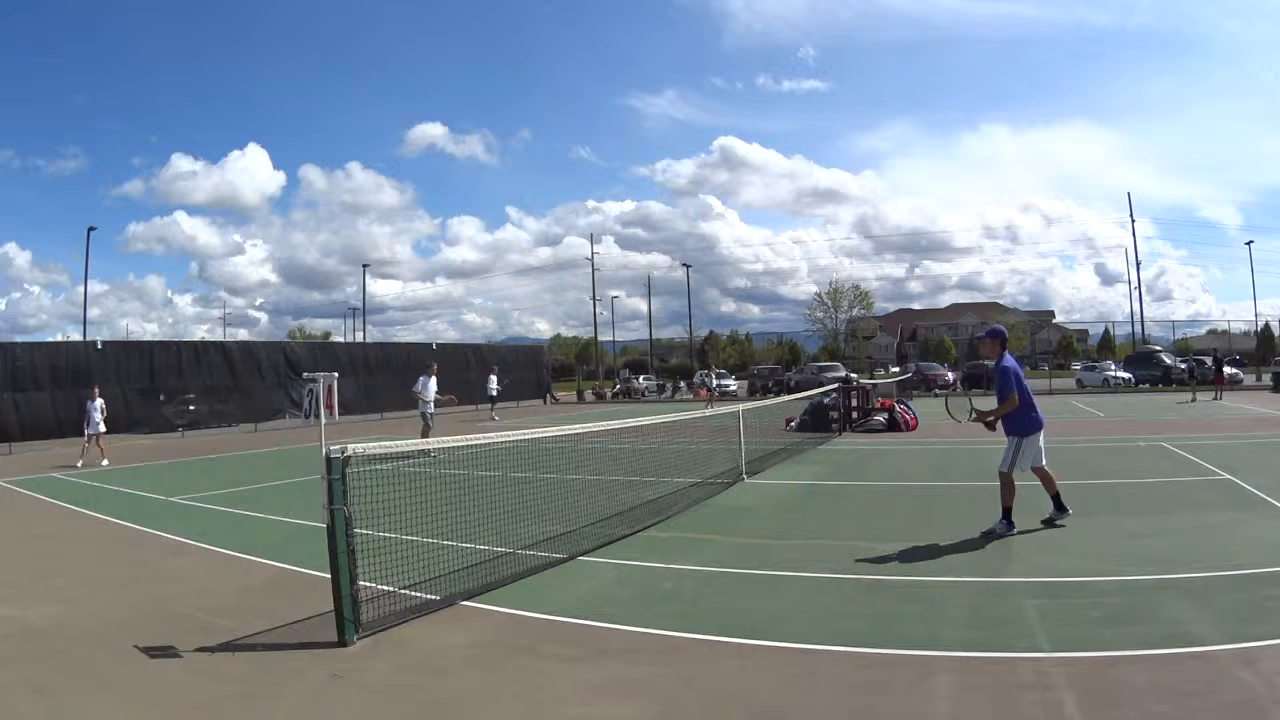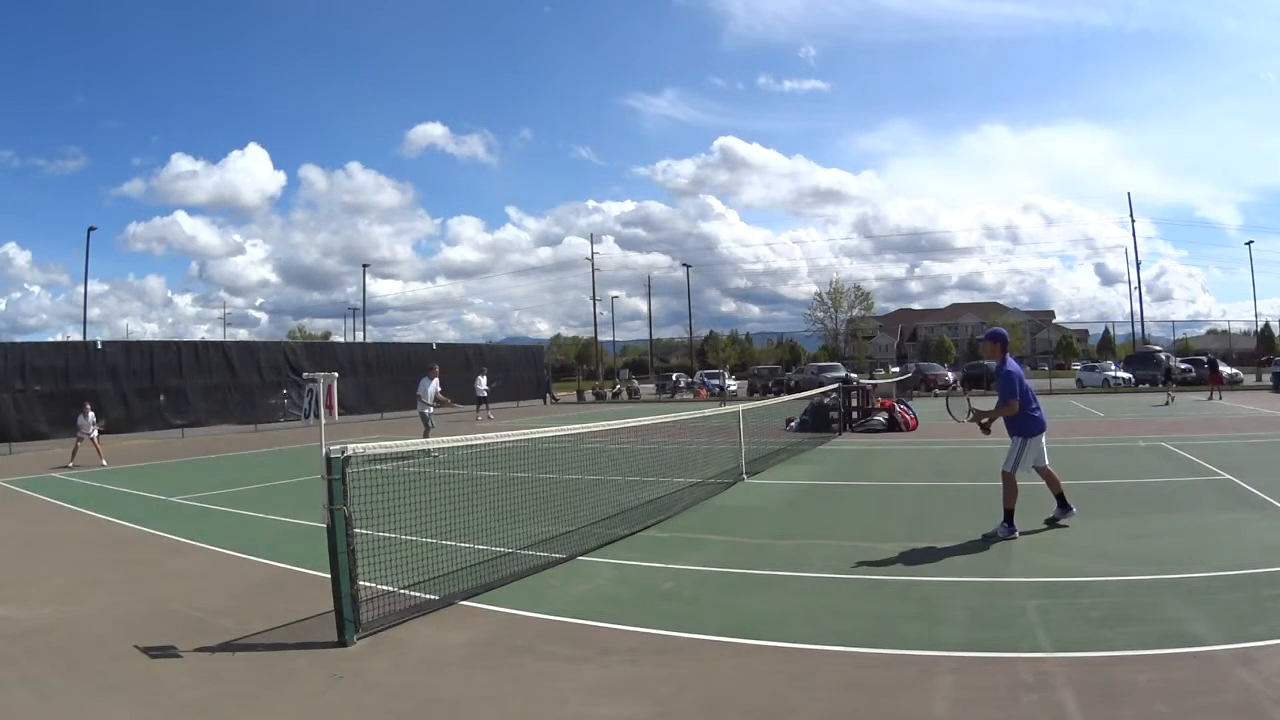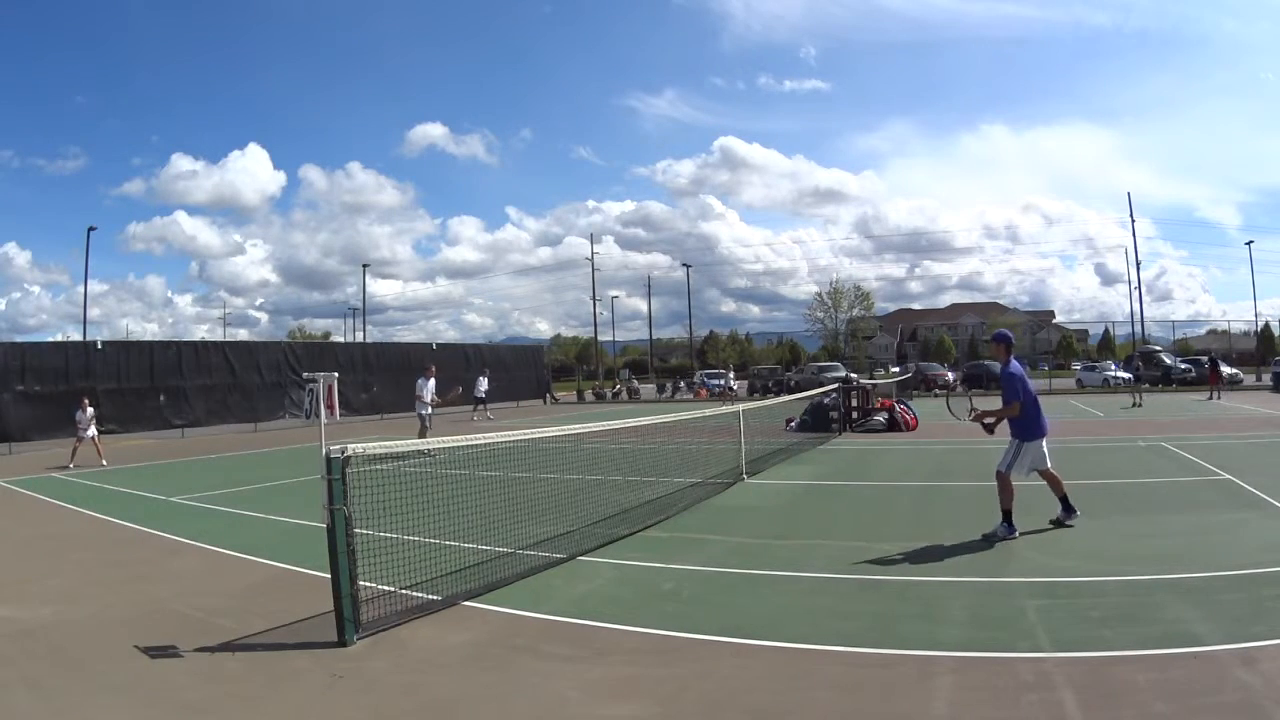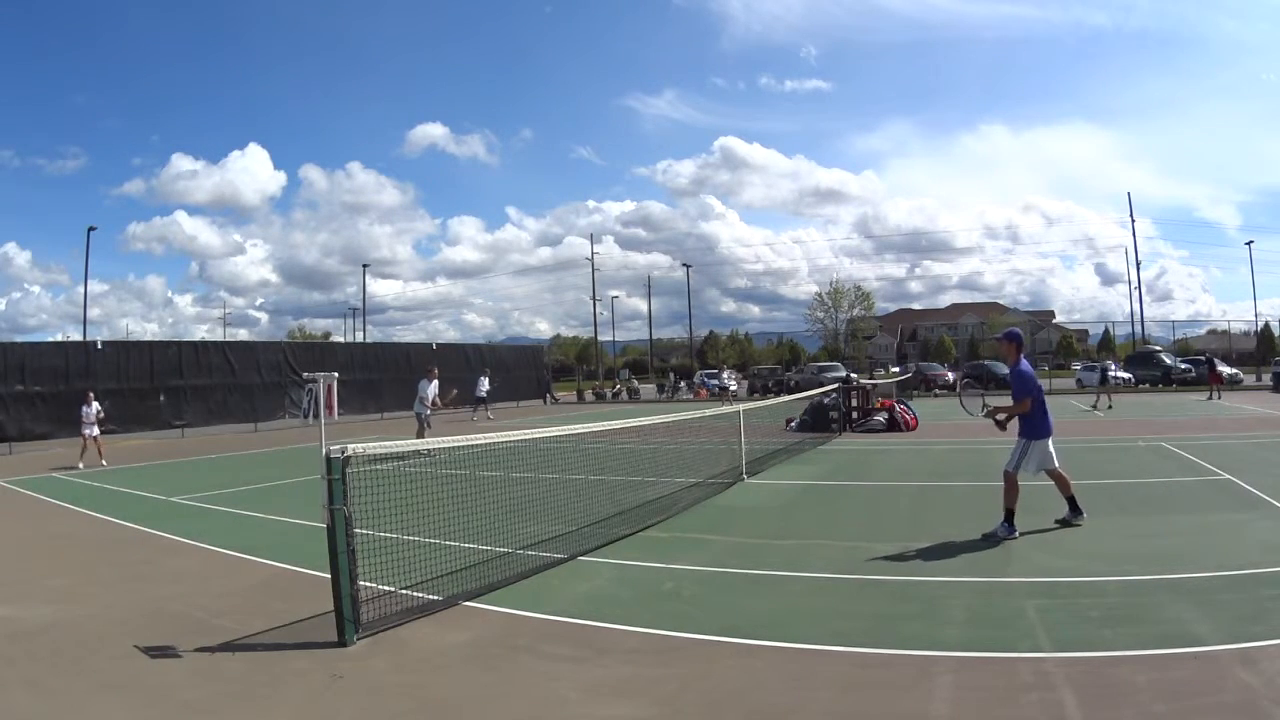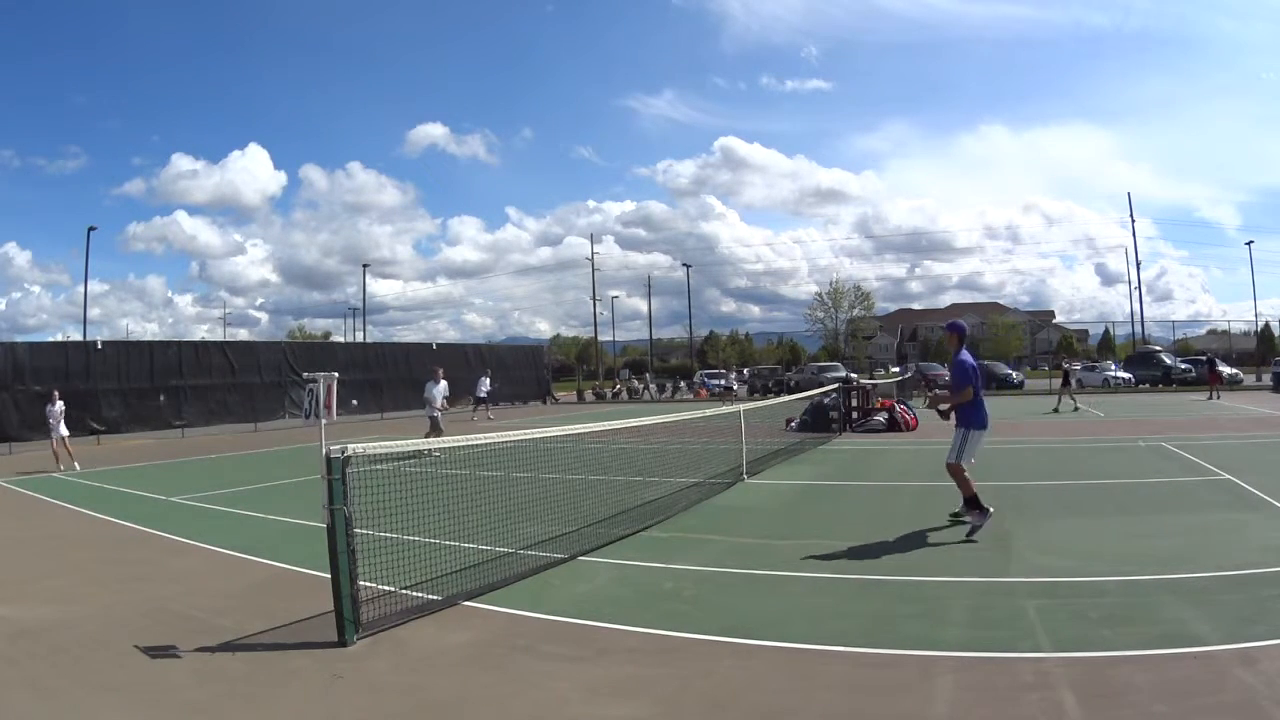
dt=1s
person 1, frame 1
left shoulder: (1004, 368)
right shoulder: (1006, 363)
left elbow: (1013, 402)
left wrist: (987, 415)
right wrist: (994, 419)
left hip: (1023, 429)
right hip: (1031, 424)
left knee: (1005, 473)
right knee: (1039, 468)
left ankle: (1007, 523)
right ankle: (1060, 508)
person 1, frame 2
left shoulder: (1008, 372)
right shoulder: (1003, 368)
left elbow: (1013, 407)
right elbow: (1003, 401)
left wrist: (984, 415)
right wrist: (989, 421)
left hip: (1027, 429)
right hip: (1033, 425)
left knee: (1007, 474)
right knee: (1042, 468)
left ankle: (1008, 526)
right ankle: (1063, 507)
person 1, frame 3
left shoulder: (1010, 373)
right shoulder: (1011, 369)
left elbow: (1014, 409)
right elbow: (1011, 406)
left wrist: (986, 415)
right wrist: (994, 423)
left hip: (1026, 433)
right hip: (1035, 429)
left knee: (1002, 474)
right knee: (1045, 470)
left ankle: (1007, 526)
right ankle: (1068, 510)
person 1, frame 4
left shoulder: (1020, 371)
right shoulder: (1019, 368)
left elbow: (1025, 406)
left wrist: (998, 410)
right wrist: (1005, 418)
left hip: (1032, 432)
right hip: (1040, 429)
left knee: (1010, 474)
right knee: (1053, 470)
left ankle: (1008, 526)
right ankle: (1075, 511)
person 1, frame 5
left shoulder: (962, 361)
right shoulder: (961, 359)
left elbow: (968, 394)
left wrist: (939, 400)
right wrist: (948, 409)
left hip: (971, 422)
right hip: (970, 420)
left knee: (953, 466)
right knee: (956, 464)
left ankle: (979, 510)
right ankle: (969, 505)
